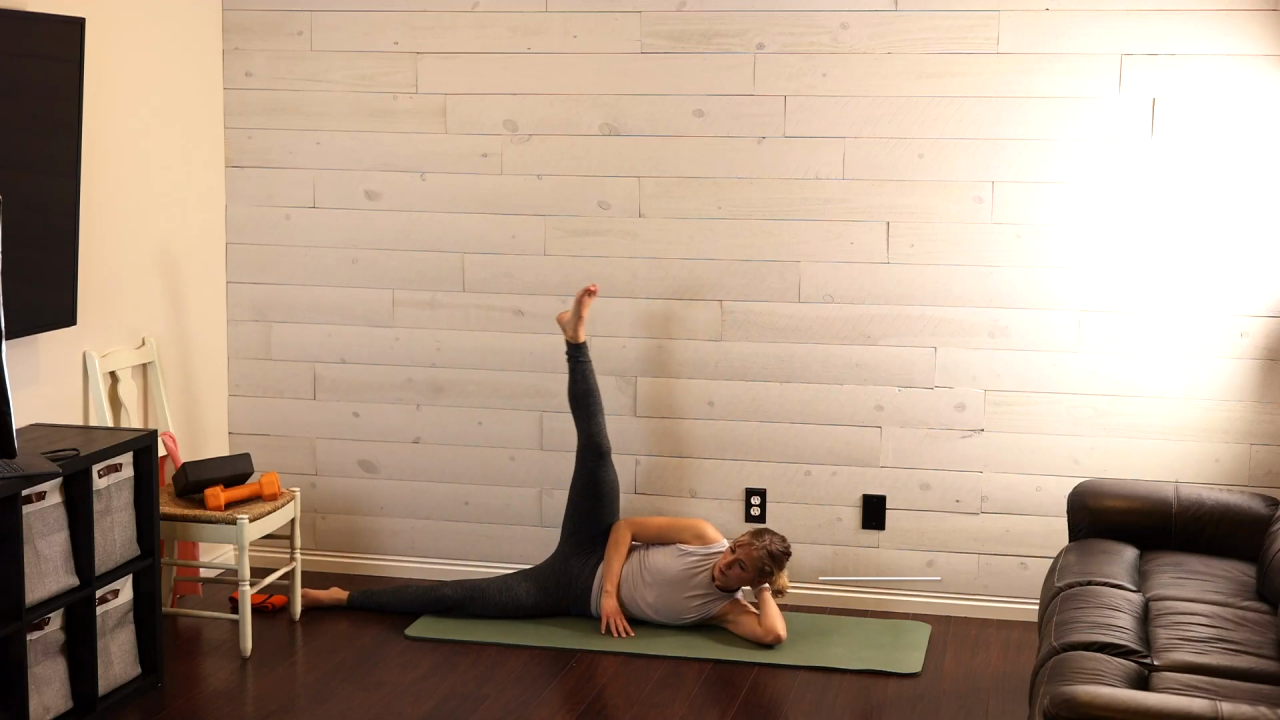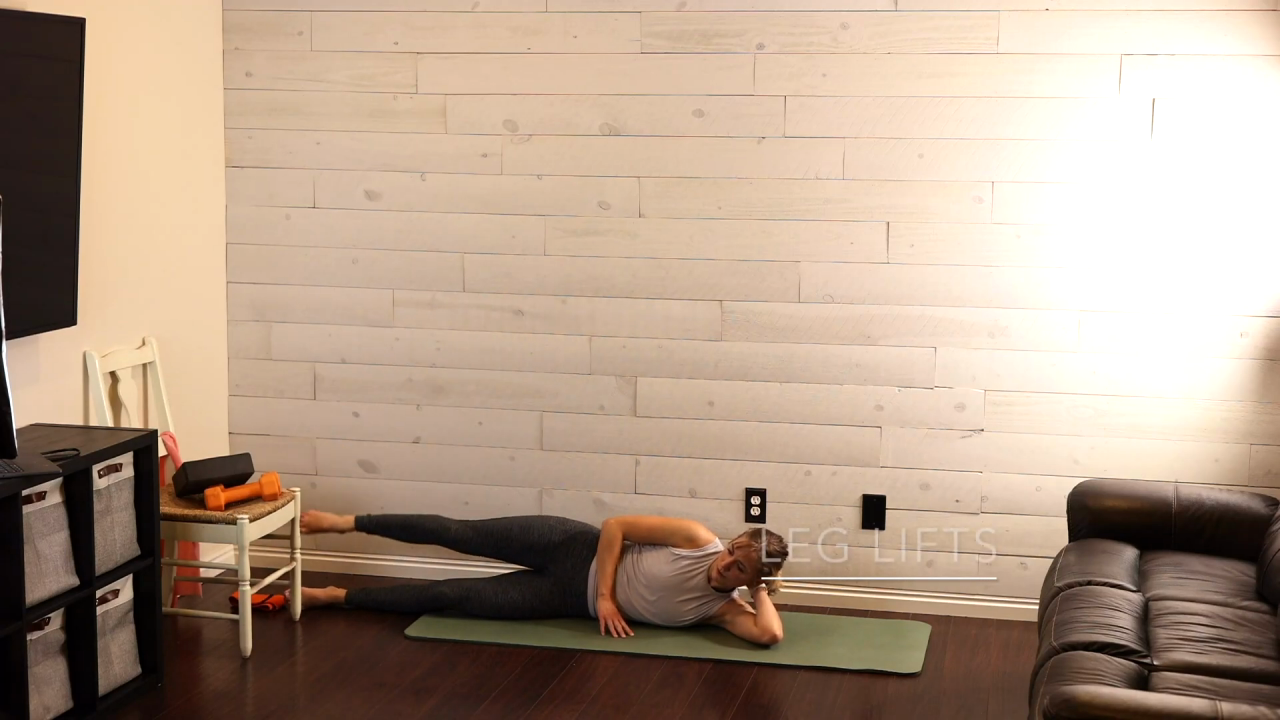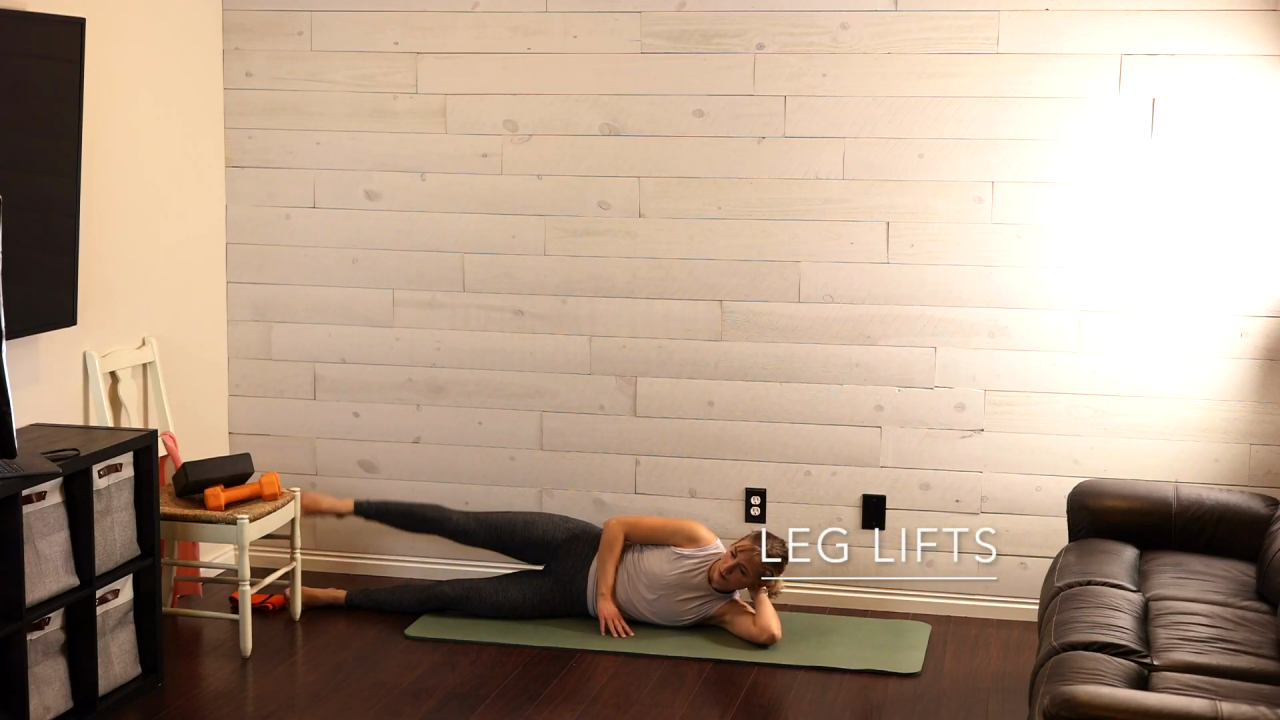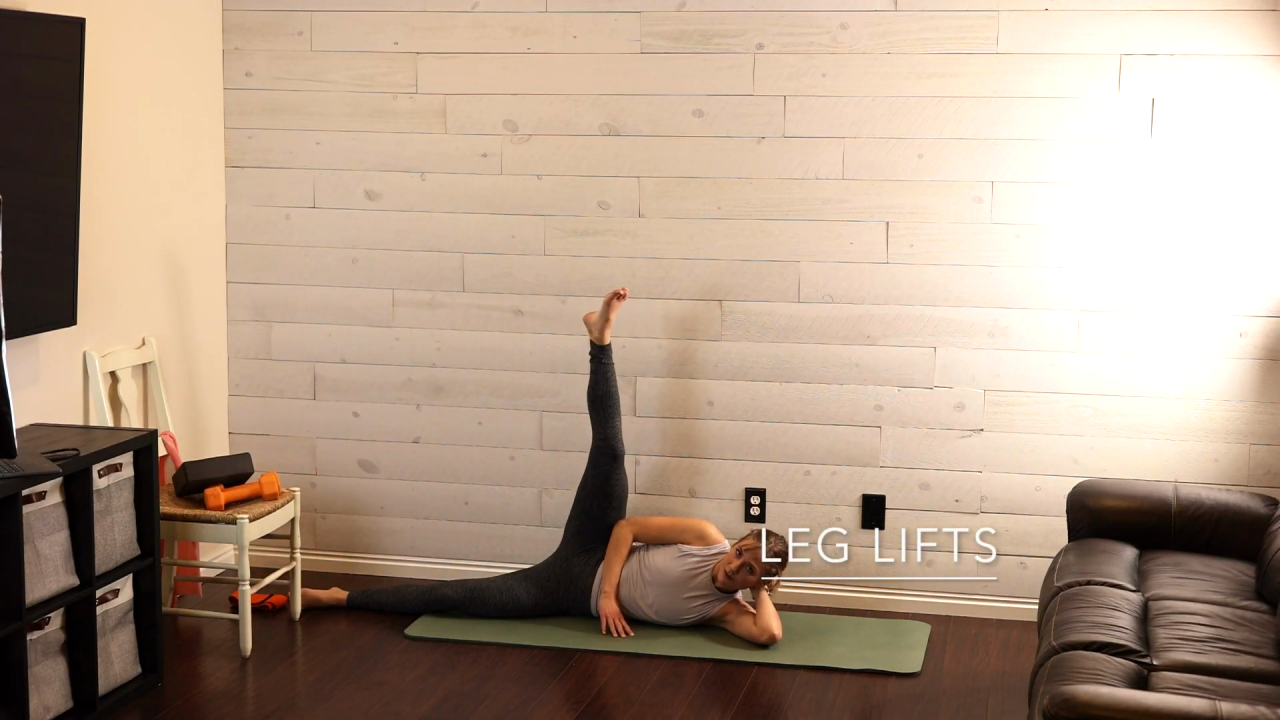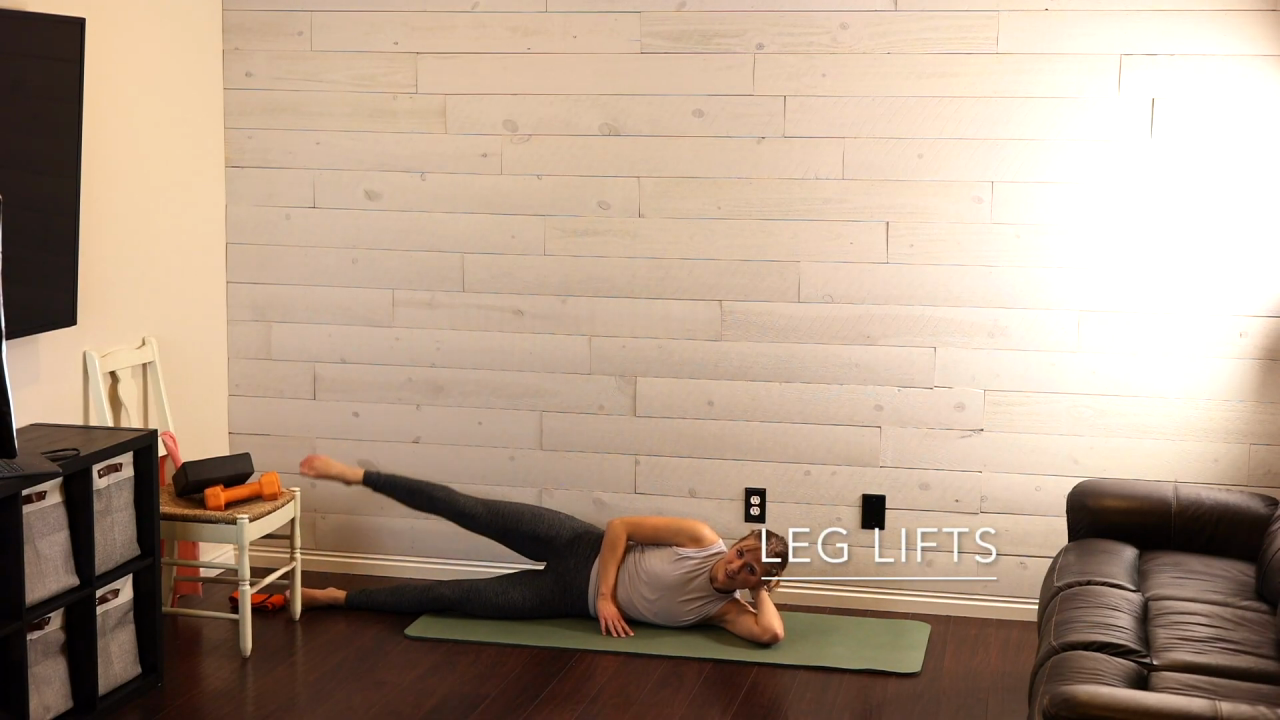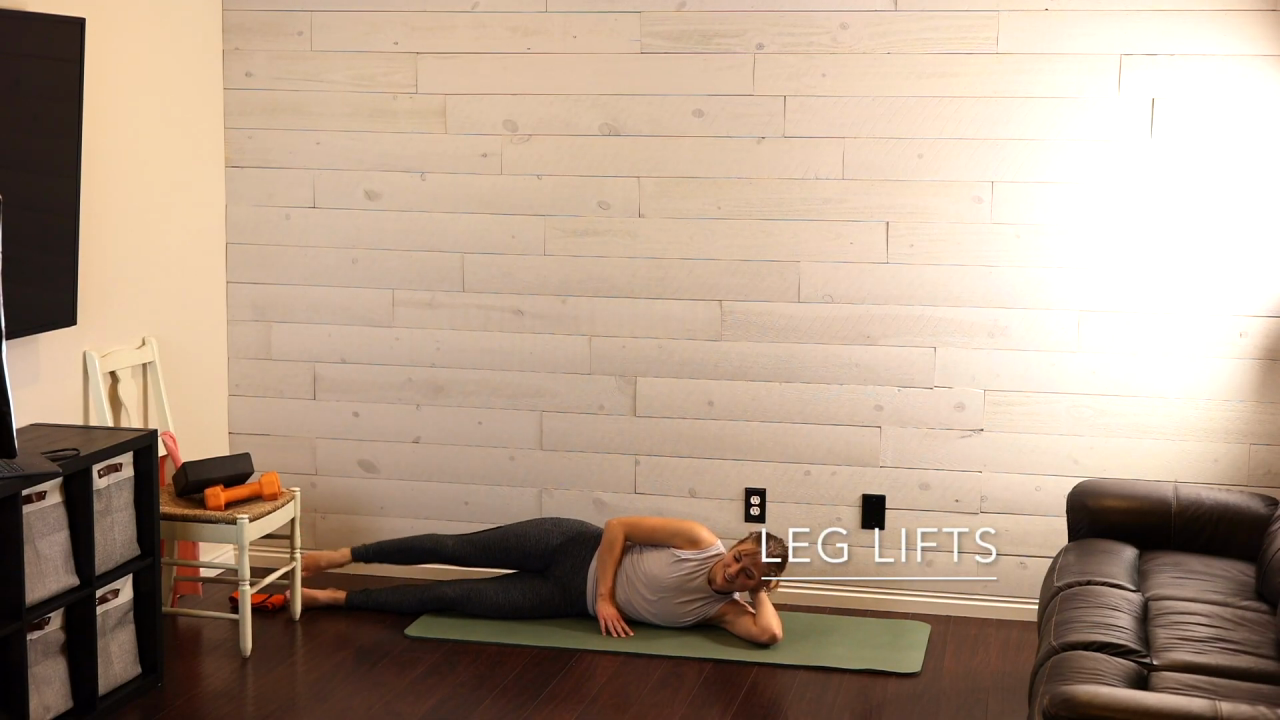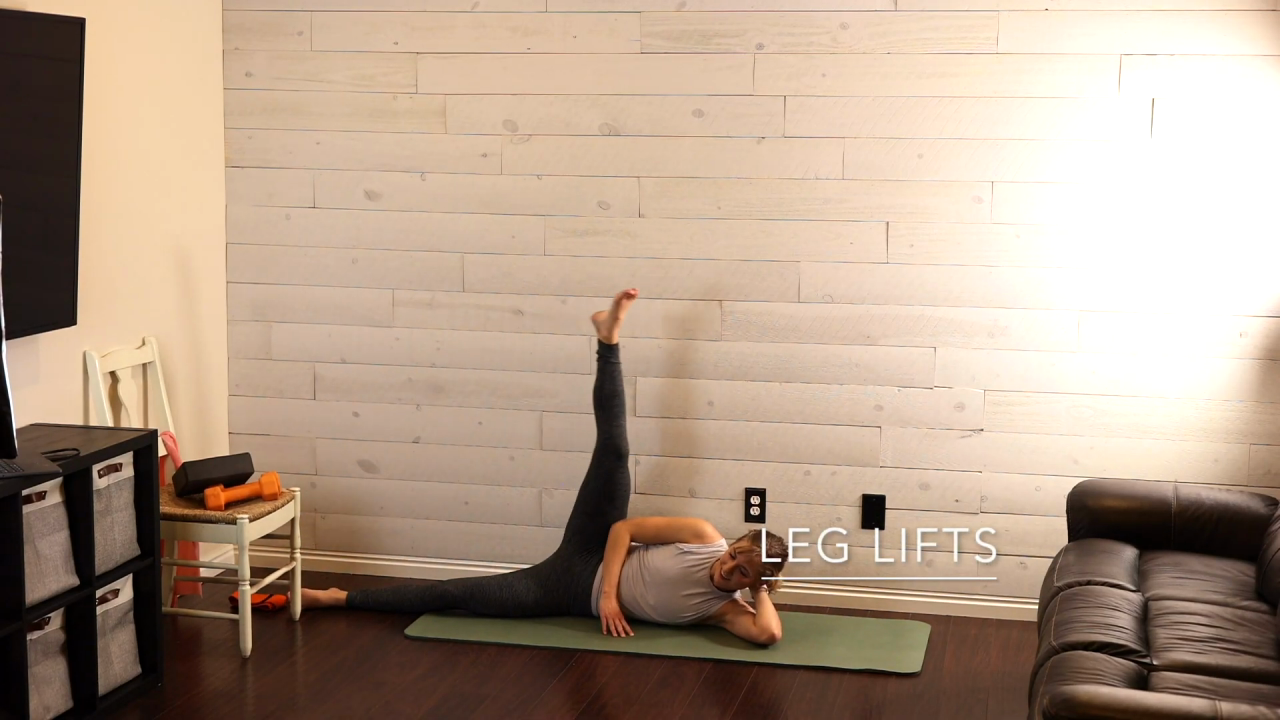
dt=0.7s
person 1, frame 1
left shoulder: (726, 608)
right shoulder: (705, 538)
left elbow: (773, 635)
right elbow: (627, 527)
left wrist: (765, 590)
right wrist: (611, 592)
left hip: (576, 598)
right hip: (593, 556)
left knee: (457, 598)
right knee: (596, 449)
left ankle: (342, 599)
right ankle: (576, 337)
person 1, frame 2
left shoulder: (726, 610)
right shoulder: (699, 540)
left elbow: (771, 635)
right elbow: (615, 526)
left wrist: (761, 590)
right wrist: (606, 593)
left hip: (575, 600)
right hip: (576, 551)
left knee: (451, 596)
right knee: (461, 534)
left ankle: (336, 597)
right ankle: (347, 522)
person 1, frame 3
left shoulder: (729, 606)
right shoulder: (698, 540)
left elbow: (766, 627)
right elbow: (618, 526)
left wrist: (765, 593)
right wrist: (606, 592)
left hip: (573, 601)
right hip: (580, 554)
left knee: (453, 594)
right knee: (463, 527)
left ankle: (338, 596)
right ankle: (345, 507)
person 1, frame 4
left shoulder: (726, 608)
right shoulder: (707, 537)
left elbow: (769, 634)
right elbow: (626, 527)
left wrist: (761, 590)
right wrist: (609, 592)
left hip: (579, 597)
right hip: (588, 557)
left knee: (457, 597)
right knee: (609, 449)
left ankle: (341, 598)
person 1, frame 5
left shoulder: (722, 608)
right shoulder: (701, 539)
left elbow: (771, 631)
right elbow: (619, 526)
left wrist: (760, 580)
right wrist: (607, 590)
left hip: (574, 601)
right hip: (579, 549)
left knee: (450, 597)
right knee: (467, 510)
left ankle: (336, 596)
right ankle: (355, 475)
person 1, frame 6
left shoulder: (724, 609)
right shoulder: (700, 540)
left elbow: (770, 633)
right elbow: (617, 525)
left wrist: (760, 588)
right wrist: (605, 593)
left hip: (572, 598)
right hip: (574, 548)
left knee: (450, 596)
right knee: (455, 549)
left ankle: (335, 598)
right ankle: (342, 556)
person 1, frame 7
left shoulder: (724, 608)
right shoulder: (704, 535)
left elbow: (768, 633)
right elbow: (624, 528)
left wrist: (762, 589)
right wrist: (610, 591)
left hip: (579, 598)
right hip: (590, 555)
left knee: (456, 595)
right knee: (613, 445)
left ankle: (340, 599)
right ankle: (608, 334)
